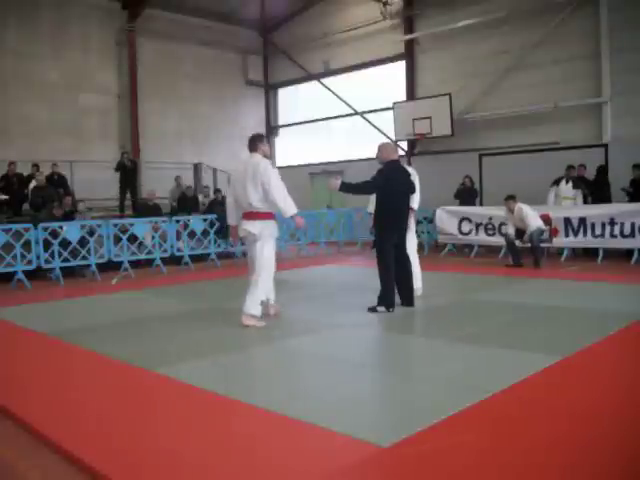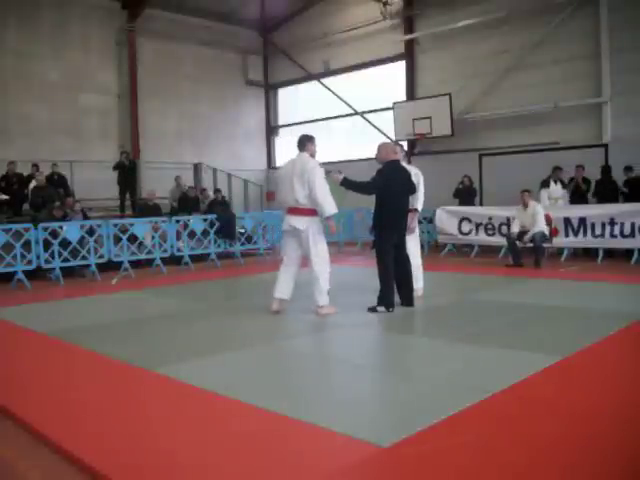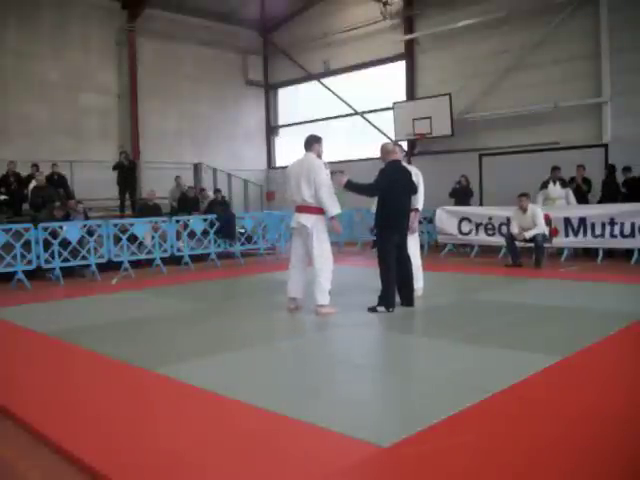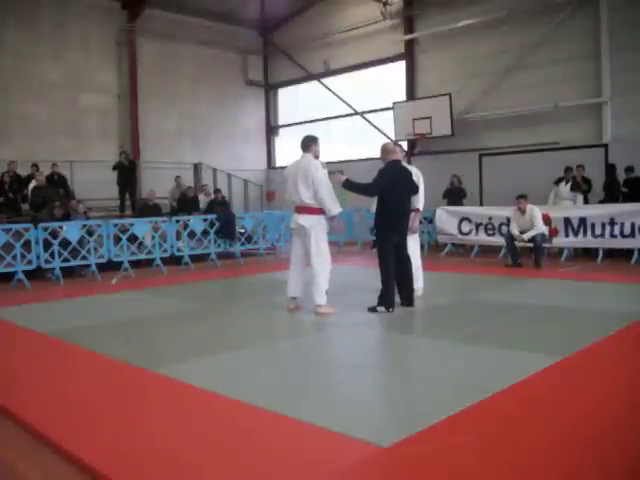
dt=0.7s
person 1, frame 1
left shoulder: (239, 170)
right shoulder: (265, 165)
left elbow: (232, 199)
right elbow: (277, 192)
left wrist: (234, 224)
right wrist: (294, 215)
left hip: (247, 221)
right hip: (263, 222)
left knee: (258, 266)
right knee: (264, 269)
left ankle: (268, 304)
right ankle: (249, 313)
person 1, frame 2
left shoulder: (286, 167)
right shoulder: (312, 164)
left elbow: (282, 195)
right elbow: (320, 192)
right wrist: (329, 217)
left hip: (291, 217)
right hip: (309, 218)
left knee: (289, 261)
right knee: (320, 262)
left ankle: (277, 301)
right ankle: (322, 304)
person 1, frame 3
left shoulder: (293, 167)
right shoulder: (317, 164)
left elbow: (290, 193)
right elbow: (324, 192)
right wrist: (333, 217)
left hip: (298, 216)
right hip: (315, 217)
left knee: (297, 260)
right knee: (323, 260)
left ankle: (293, 300)
right ankle: (322, 304)
person 1, frame 4
left shoulder: (291, 168)
right shoulder: (314, 165)
left elbow: (289, 195)
right elbow: (324, 192)
right wrist: (335, 215)
left hip: (298, 216)
right hip: (314, 217)
left knee: (297, 259)
right knee: (320, 260)
left ankle: (292, 300)
right ankle: (320, 304)
person 2, frame 1
left shoulder: (386, 172)
right shoulder: (403, 172)
left elbow: (368, 187)
right elbow: (411, 189)
left wrist: (341, 186)
left hip: (386, 223)
right hip: (400, 223)
left knee: (386, 262)
right knee: (401, 259)
left ankle: (387, 302)
right ankle: (407, 298)
person 2, frame 2
left shoulder: (386, 172)
right shoulder: (403, 172)
left elbow: (368, 188)
right elbow: (412, 189)
left wrist: (343, 180)
left hip: (386, 223)
right hip: (399, 222)
left knee: (385, 261)
right knee: (401, 259)
left ankle: (386, 302)
right ankle: (407, 298)
person 2, frame 3
left shoulder: (387, 172)
right shoulder: (405, 171)
left elbow: (373, 189)
right elbow: (413, 190)
left wrist: (348, 184)
left hip: (388, 222)
right hip: (401, 222)
left knee: (387, 261)
right knee: (402, 258)
left ankle: (387, 302)
right ankle: (407, 298)
person 2, frame 4
left shoulder: (386, 172)
right shoulder: (405, 171)
left elbow: (371, 189)
right elbow: (414, 189)
left wrist: (346, 182)
left hip: (387, 223)
right hip: (401, 222)
left knee: (387, 261)
right knee: (402, 258)
left ankle: (386, 302)
right ankle: (407, 298)
person 3, frame 1
left shoulder: (409, 172)
left elbow: (415, 194)
right elbow: (376, 195)
left wrist: (410, 215)
left knee: (409, 251)
left ankle: (415, 286)
person 3, frame 2
left shoulder: (413, 172)
left elbow: (418, 196)
left wrist: (414, 219)
left hip: (406, 218)
left knee: (411, 253)
left ankle: (416, 286)
person 3, frame 3
left shoulder: (413, 172)
left elbow: (419, 197)
left wrist: (415, 220)
left hip: (407, 218)
left knee: (411, 252)
left ankle: (416, 286)
person 3, frame 4
left shoulder: (413, 172)
left elbow: (419, 197)
left wrist: (416, 220)
left hip: (407, 218)
left knee: (411, 253)
left ankle: (416, 286)
